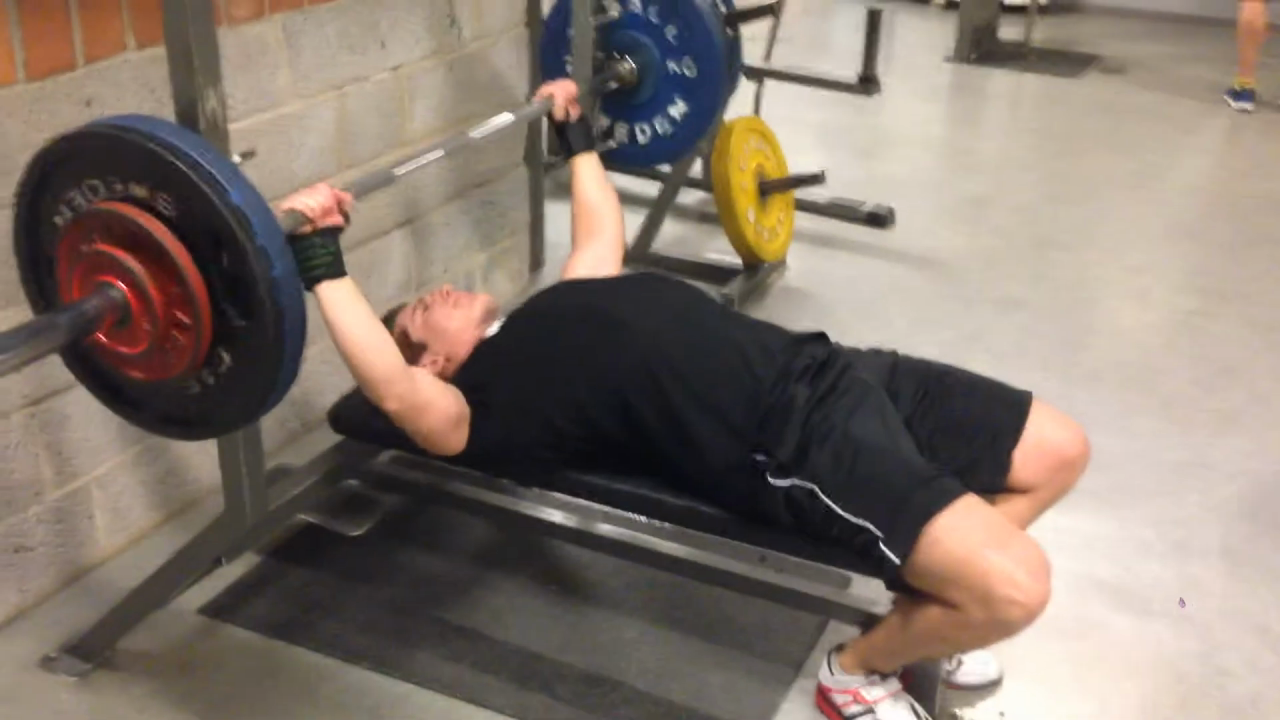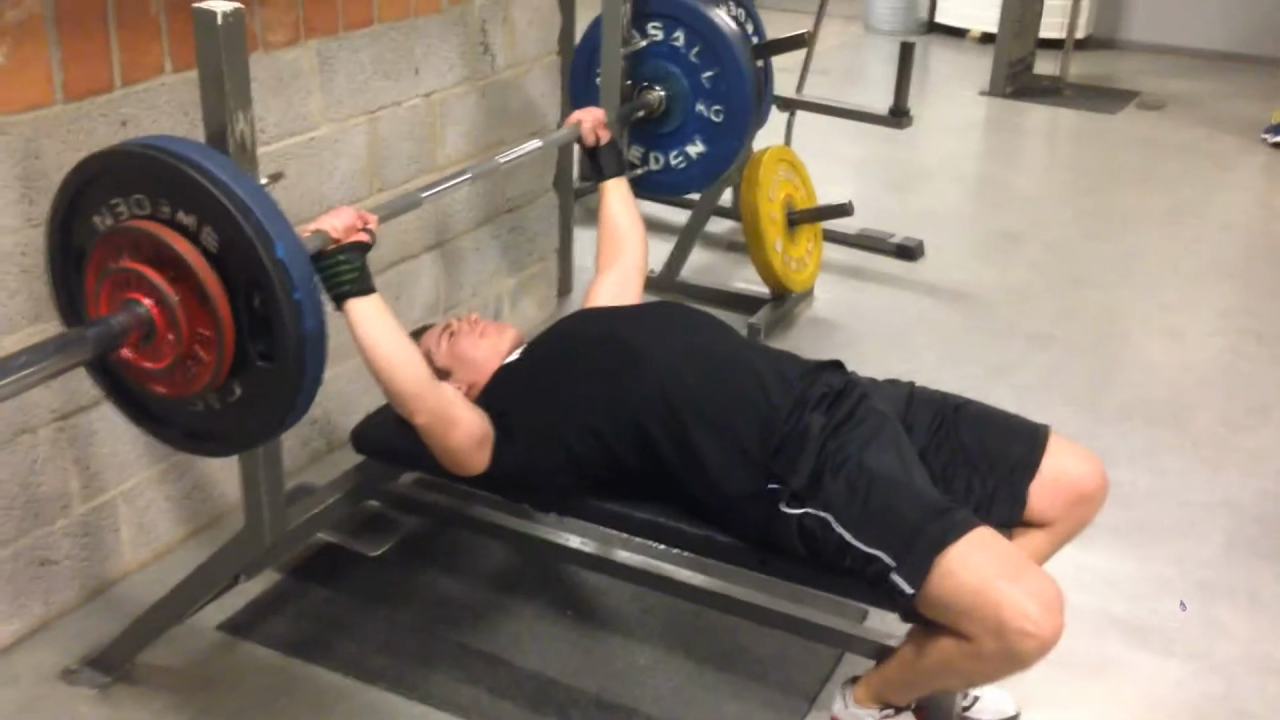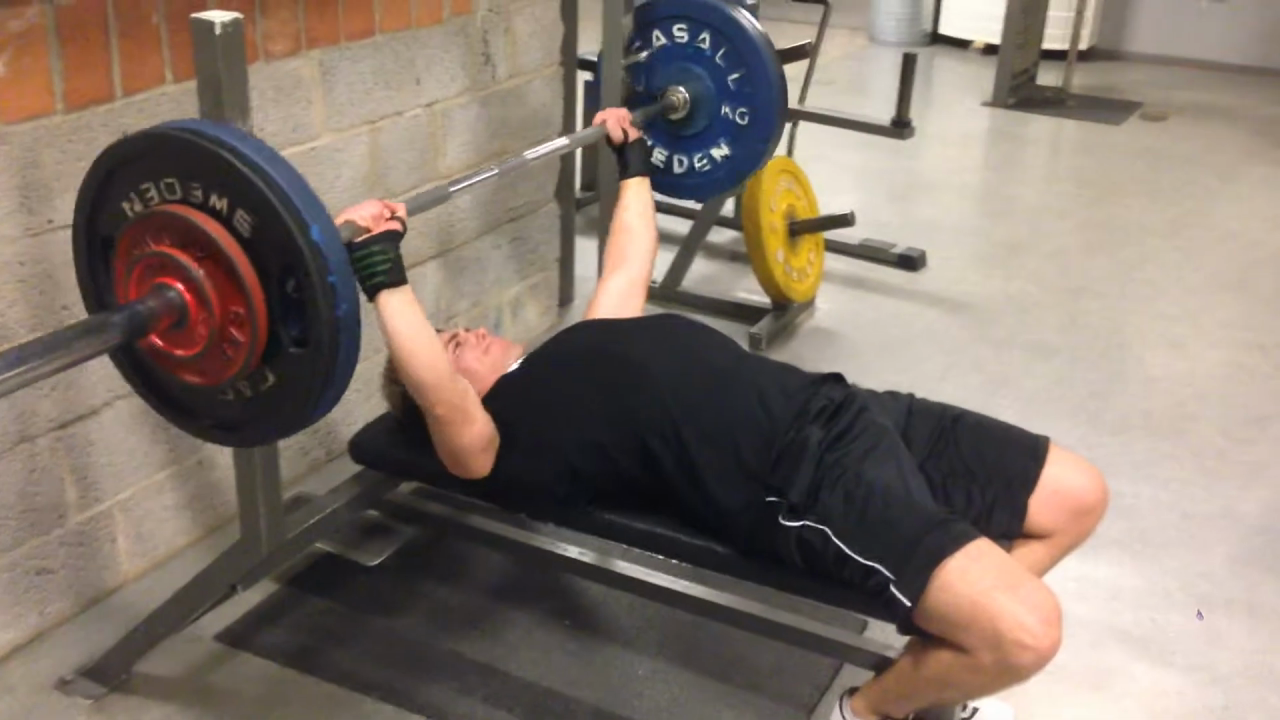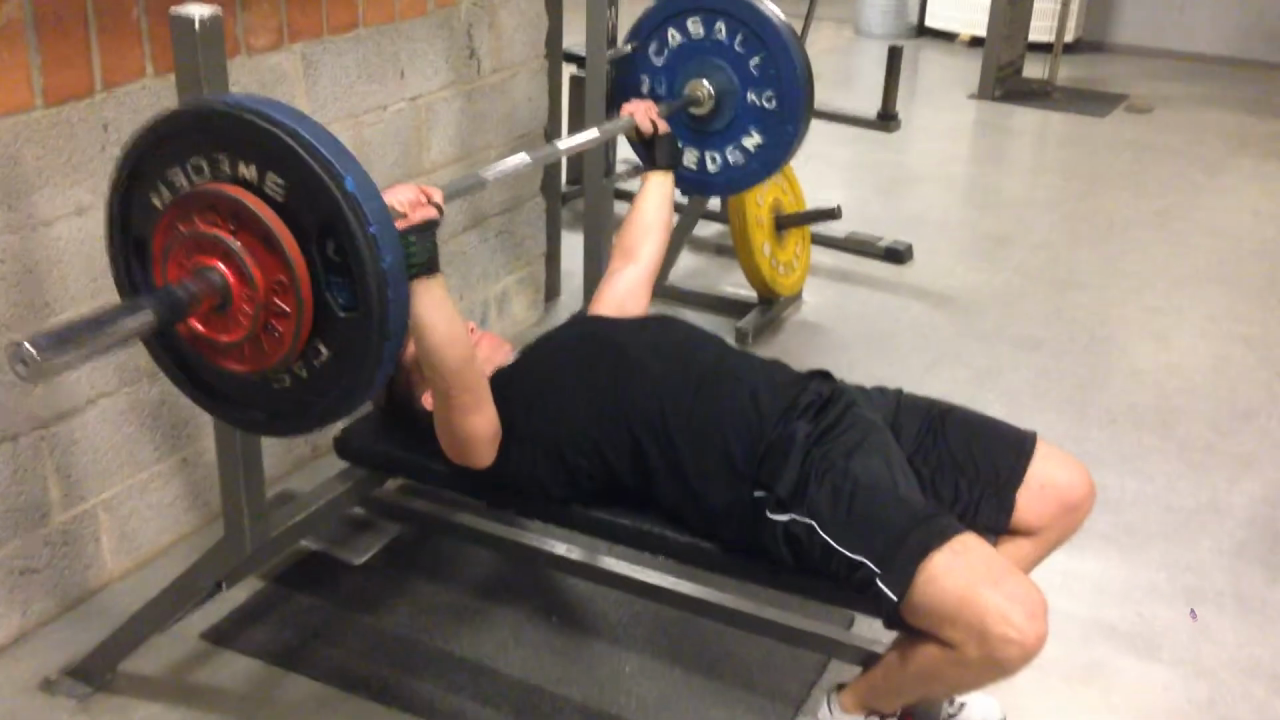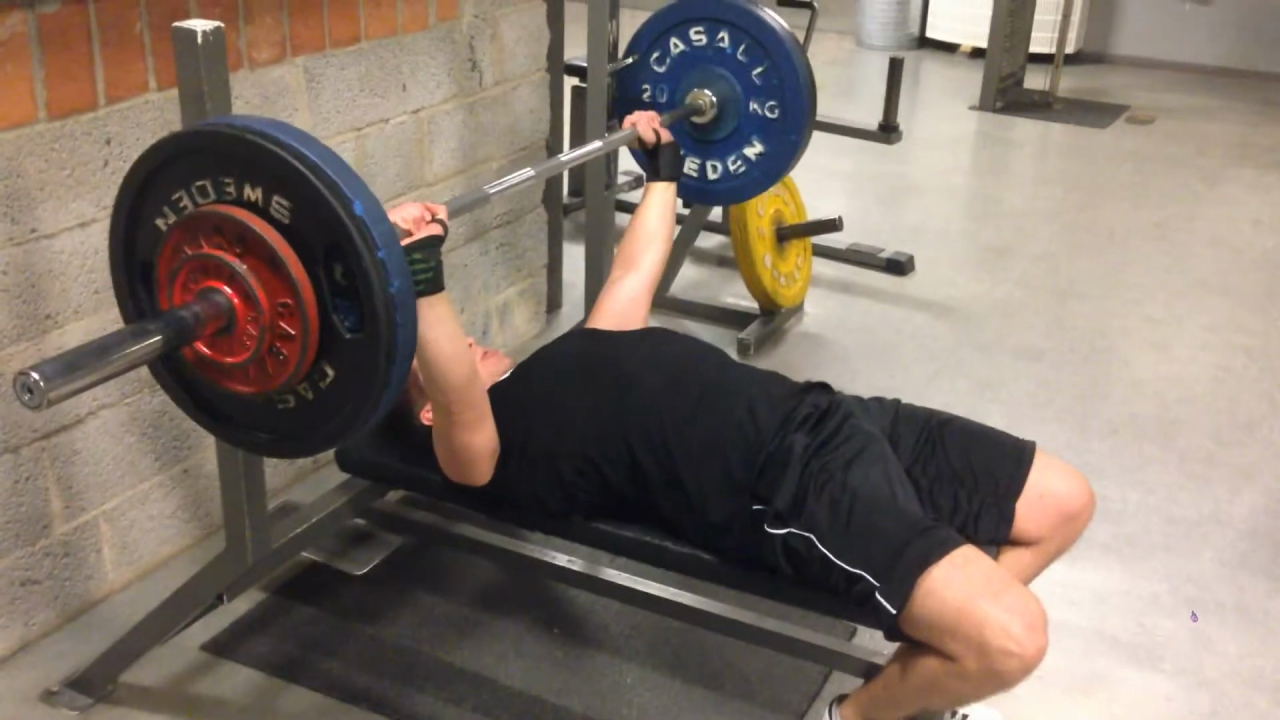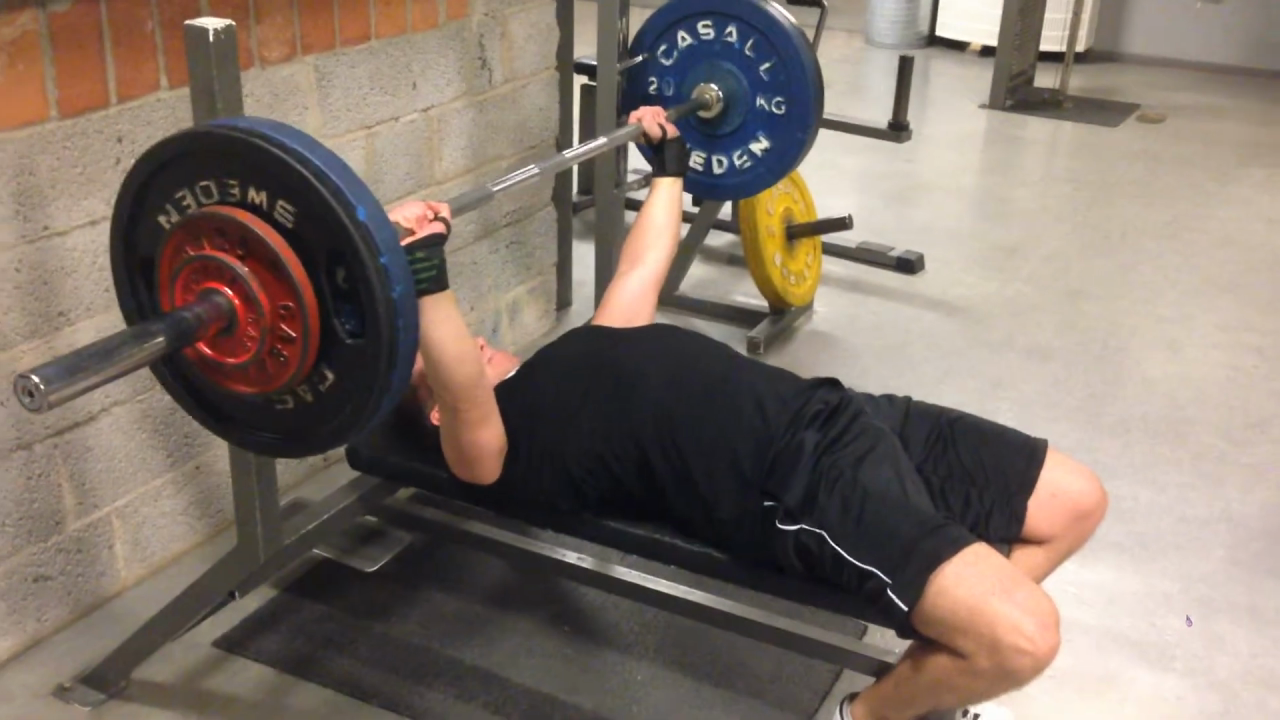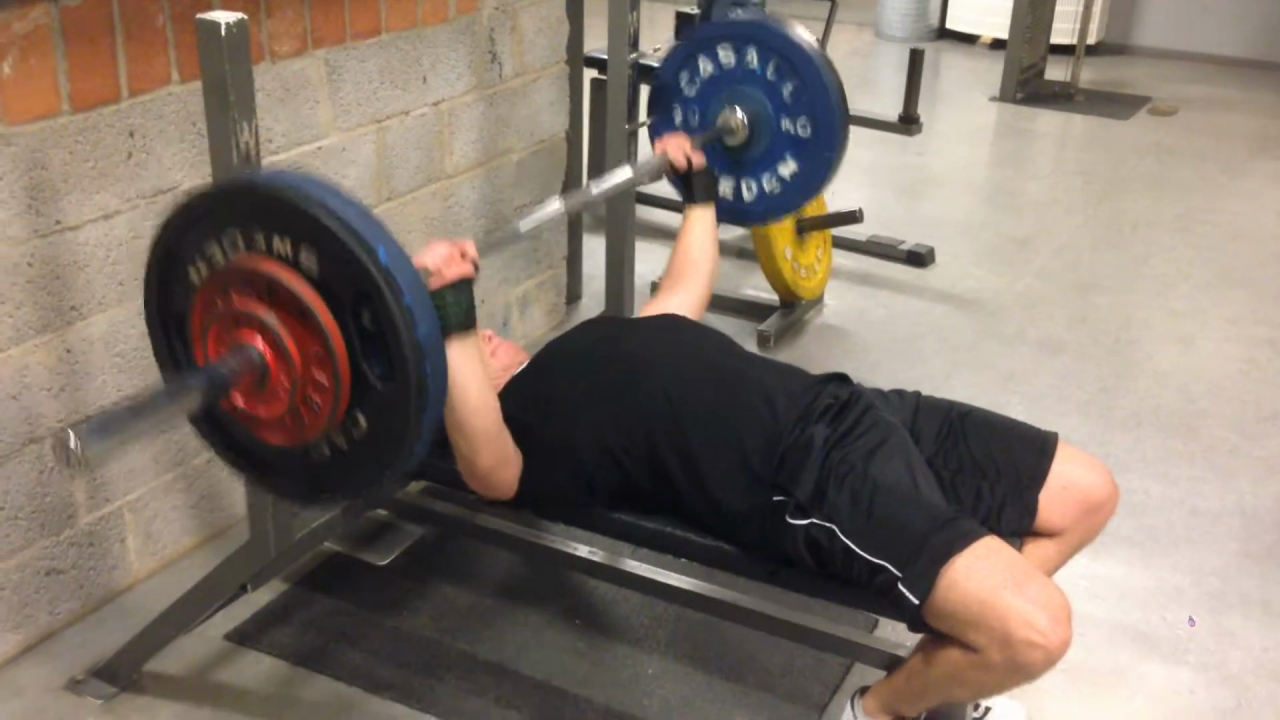
dt=0.4s
person 1, frame 1
left shoulder: (547, 315)
right shoulder: (486, 403)
left elbow: (603, 234)
right elbow: (398, 397)
left wrist: (574, 132)
right wrist: (319, 260)
left hip: (819, 371)
right hip: (783, 442)
left knee: (1059, 452)
right knee: (1012, 589)
left ankle: (920, 612)
person 1, frame 2
left shoulder: (569, 343)
right shoulder: (503, 429)
left elbow: (626, 261)
right elbow: (423, 411)
left wrist: (605, 157)
right wrist: (347, 279)
right hip: (799, 470)
left knee: (1078, 485)
right knee: (1025, 623)
left ankle: (936, 652)
person 1, frame 3
left shoulder: (568, 355)
right shoulder: (500, 437)
left elbow: (628, 267)
right elbow: (443, 401)
left wrist: (632, 159)
right wrist: (380, 272)
right hip: (793, 482)
left knee: (1079, 499)
right knee: (1022, 634)
person 1, frame 4
left shoulder: (563, 350)
right shoulder: (490, 431)
left elbow: (634, 262)
right elbow: (458, 387)
left wrist: (659, 155)
right wrist: (416, 256)
right hip: (783, 476)
left knee: (1066, 494)
right knee: (1008, 631)
person 1, frame 5
left shoulder: (565, 359)
right shoulder: (490, 442)
left elbow: (635, 273)
right elbow: (457, 395)
left wrist: (662, 165)
right wrist: (420, 271)
right hip: (785, 488)
left knee: (1065, 503)
right knee: (1007, 643)
person 1, frame 6
left shoulder: (573, 359)
right shoulder: (499, 443)
left elbow: (643, 267)
right elbow: (463, 395)
left wrist: (668, 158)
right wrist: (423, 271)
right hip: (795, 484)
left knee: (1078, 503)
right knee: (1020, 642)
person 1, frame 7
left shoulder: (573, 359)
right shoulder: (515, 426)
left elbow: (684, 295)
right elbow: (485, 461)
left wrist: (697, 187)
right wrist: (447, 310)
right hip: (806, 481)
left knee: (1088, 495)
right knee: (1031, 633)
